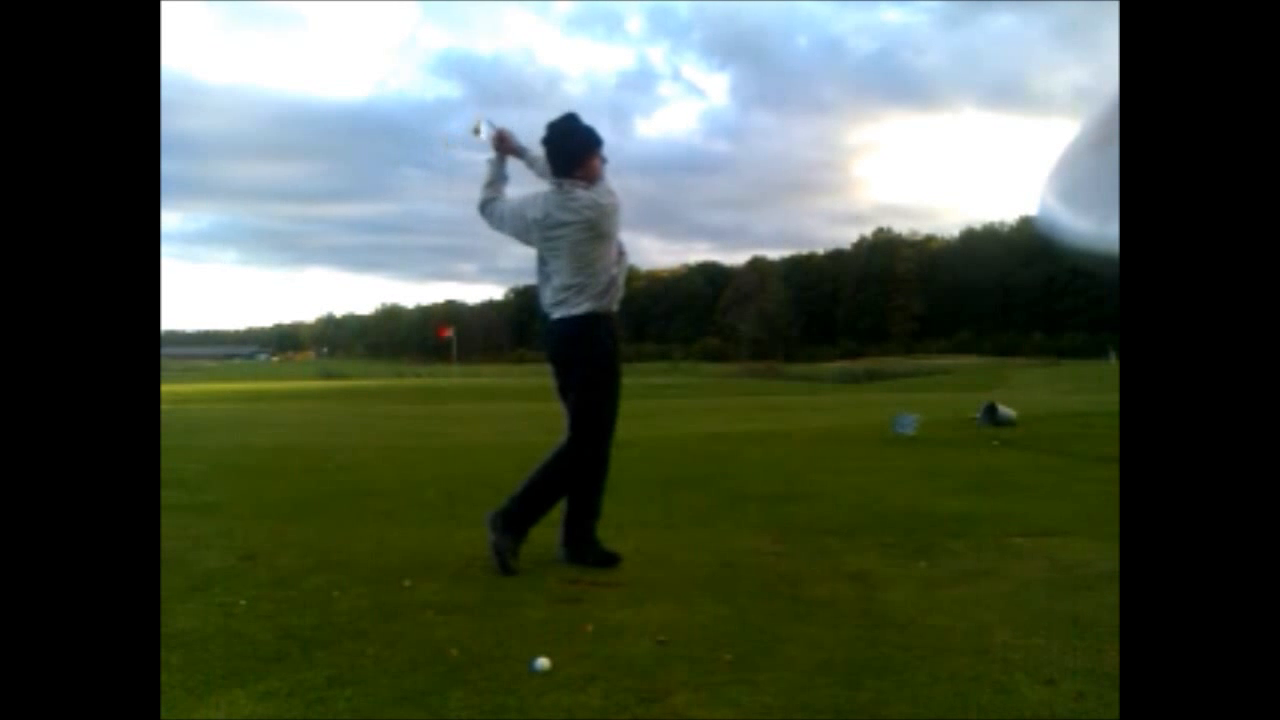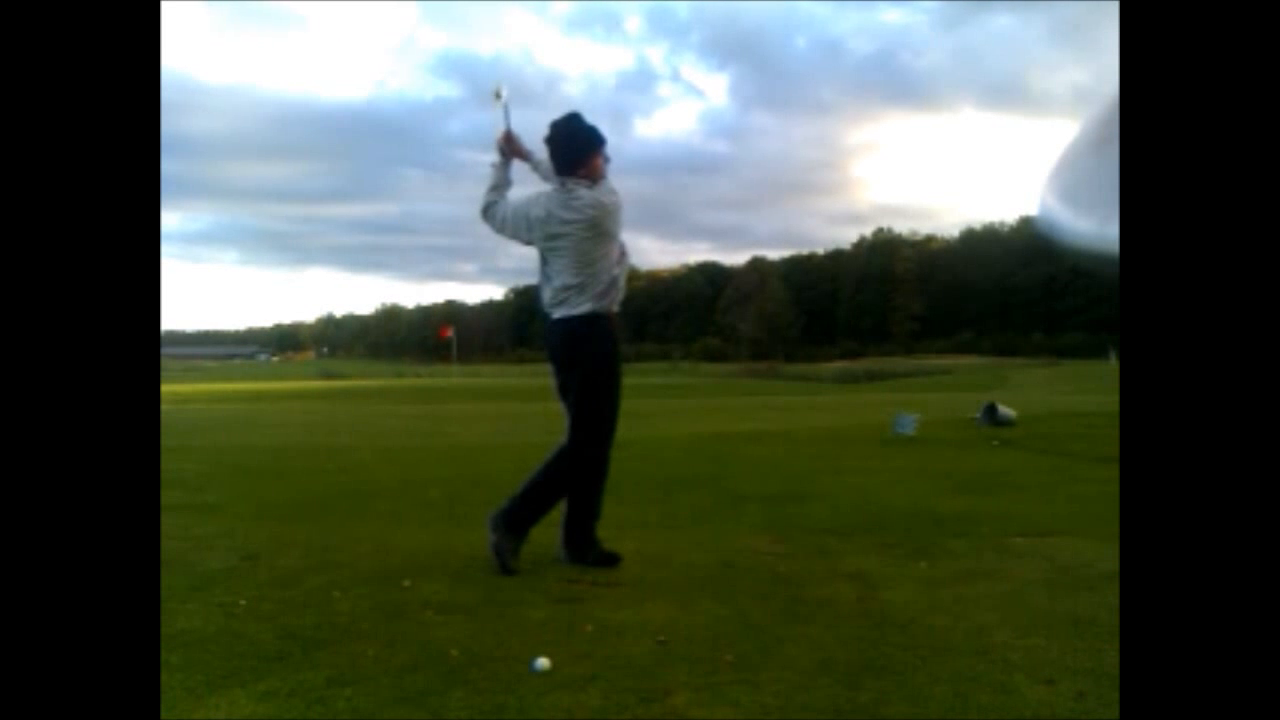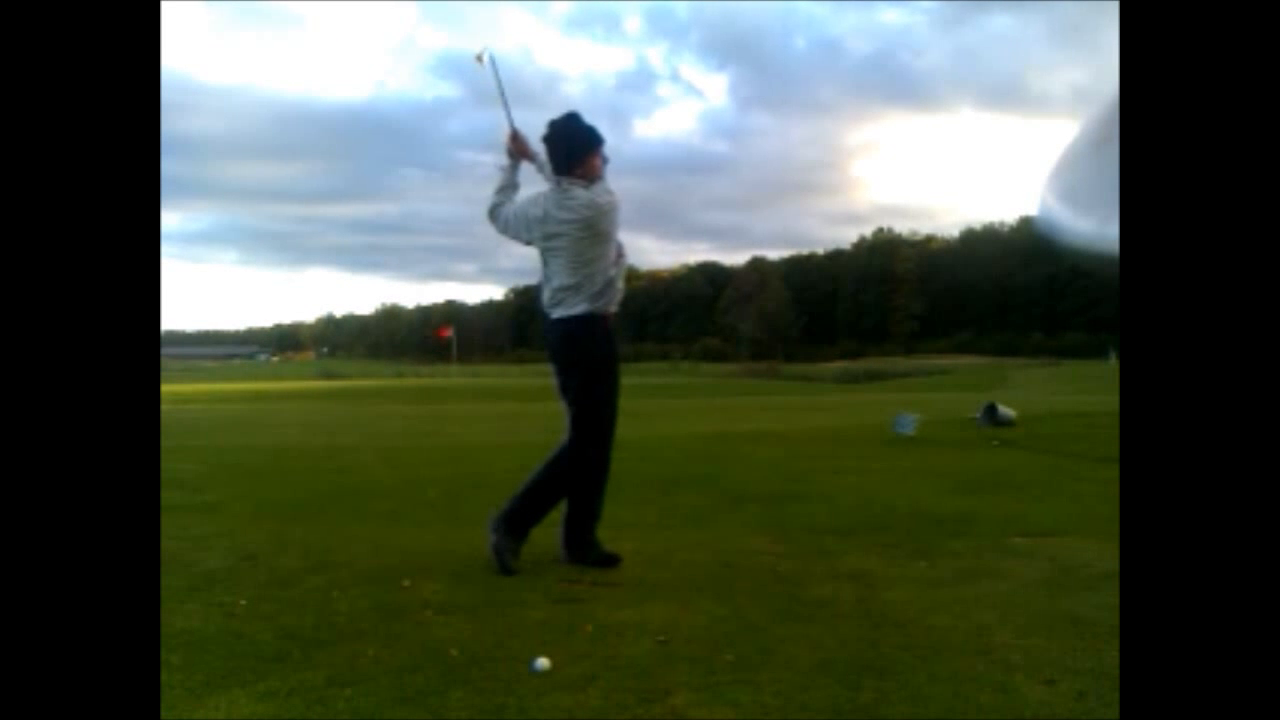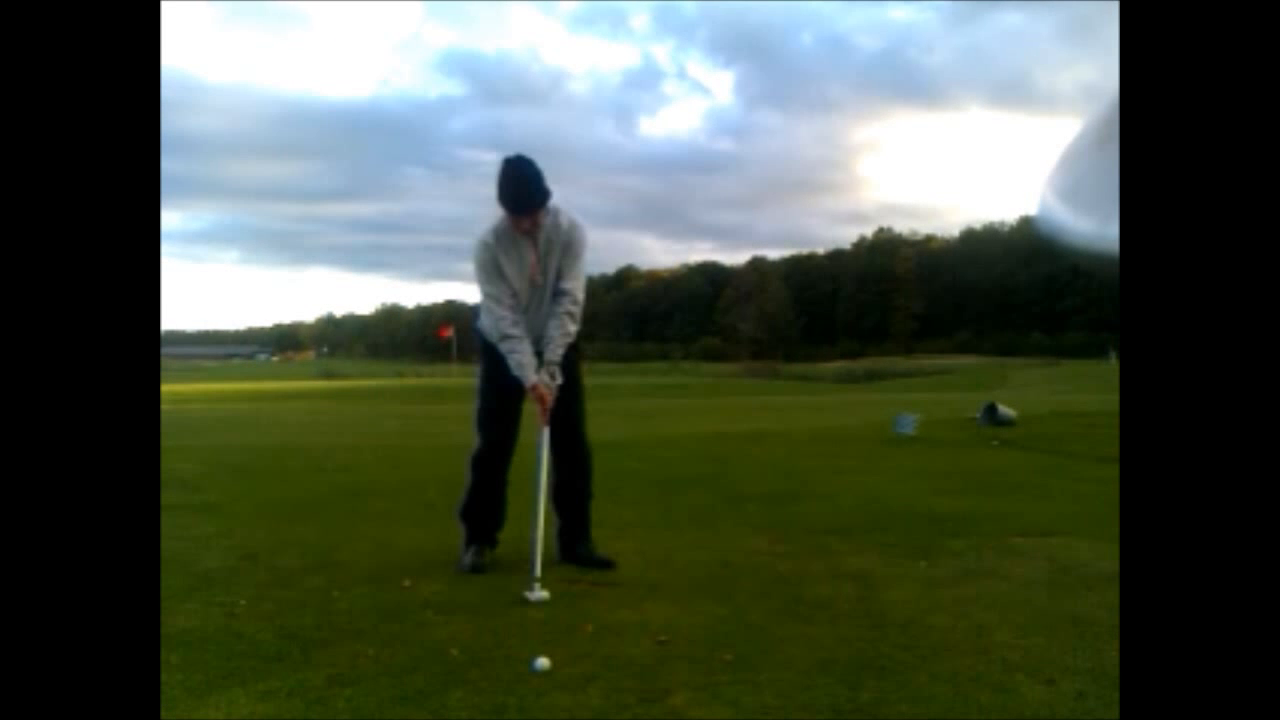
dt=0.3s
person 1, frame 1
left shoulder: (535, 209)
right shoulder: (603, 204)
left elbow: (489, 207)
right elbow: (575, 186)
left wrist: (500, 157)
right wrist: (521, 152)
left hip: (562, 329)
right hip: (591, 331)
left knee: (590, 438)
right knee: (586, 440)
left ankle: (580, 538)
right ankle: (512, 520)
person 1, frame 2
left shoulder: (537, 209)
right shoulder: (605, 203)
left elbow: (491, 211)
left wrist: (505, 160)
right wrist: (527, 155)
left hip: (562, 329)
right hip: (592, 331)
left knee: (590, 437)
right knee: (587, 440)
left ankle: (579, 538)
right ankle: (512, 520)
person 1, frame 3
left shoulder: (537, 207)
right shoulder: (601, 204)
left elbow: (498, 213)
left wrist: (514, 162)
right wrist: (533, 158)
left hip: (562, 327)
right hip: (588, 329)
left knee: (591, 437)
right knee: (588, 440)
left ankle: (579, 538)
right ankle: (513, 522)
person 1, frame 4
left shoulder: (569, 230)
right shoulder: (489, 245)
left elbow: (569, 301)
right elbow: (503, 317)
left wrist: (549, 369)
right wrist: (530, 377)
left hip: (558, 344)
right hip: (504, 348)
left knee: (571, 443)
right knee: (494, 443)
left ankle: (575, 539)
right ankle: (479, 538)
